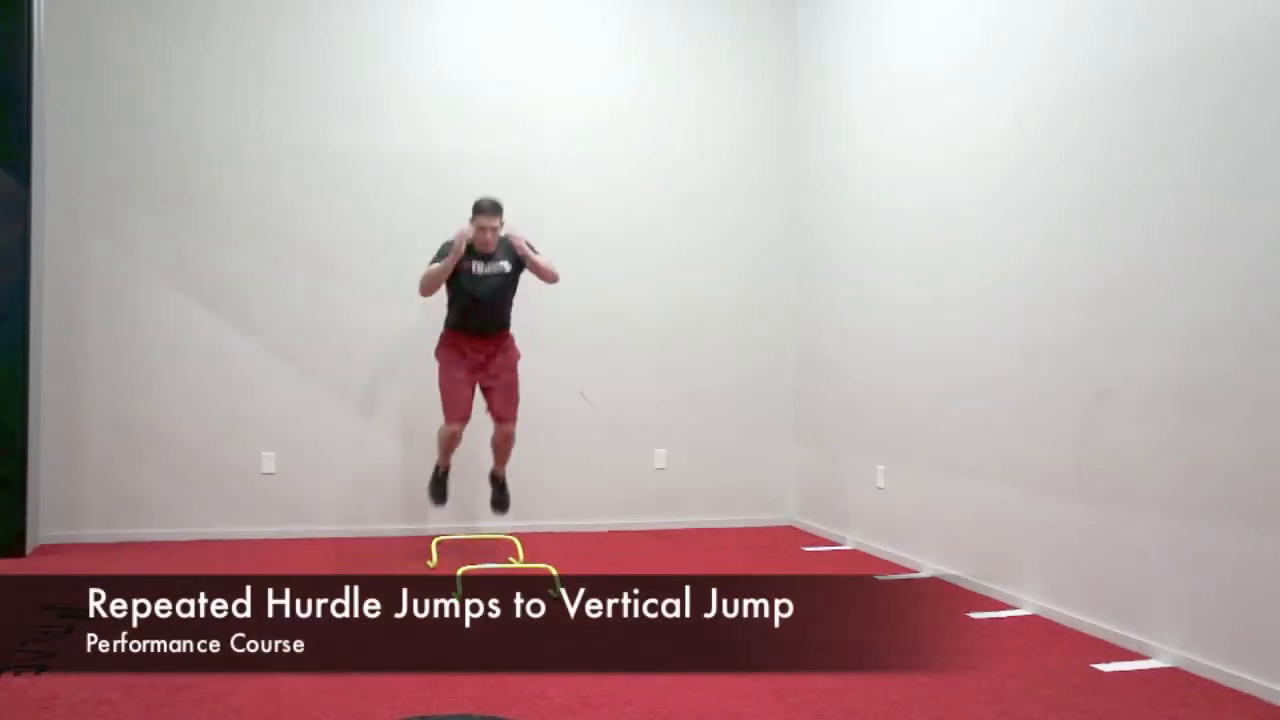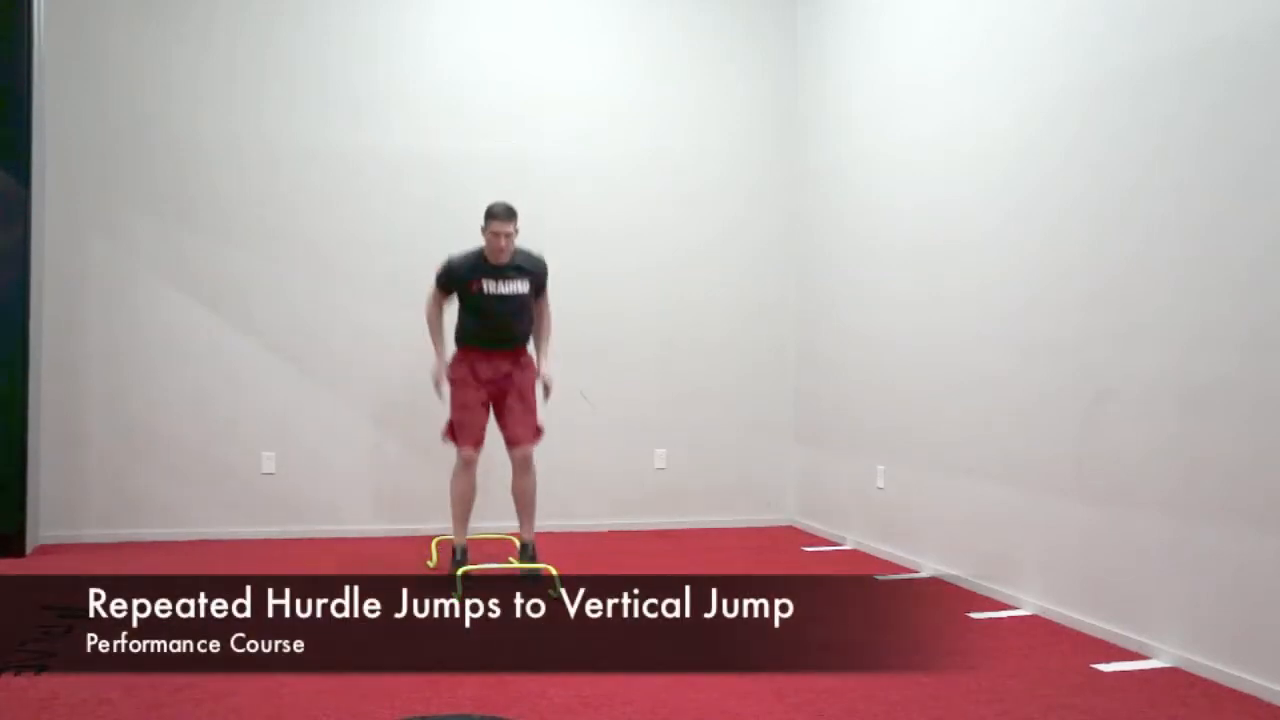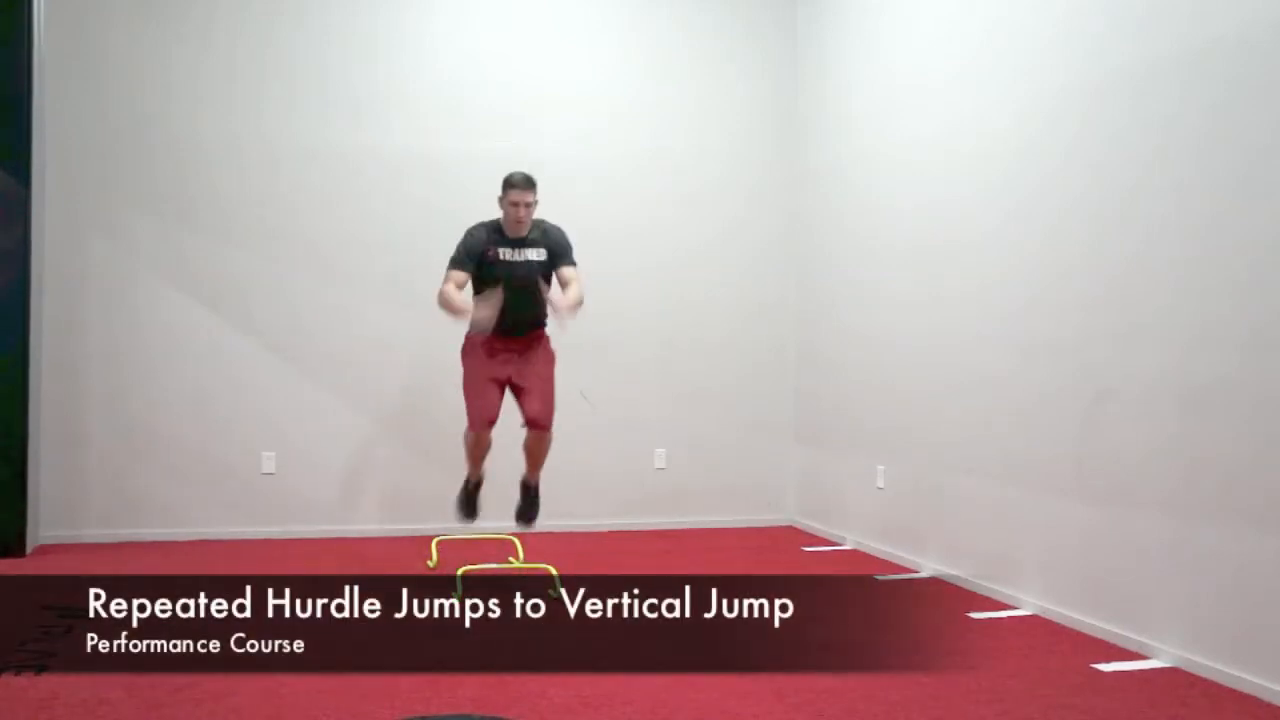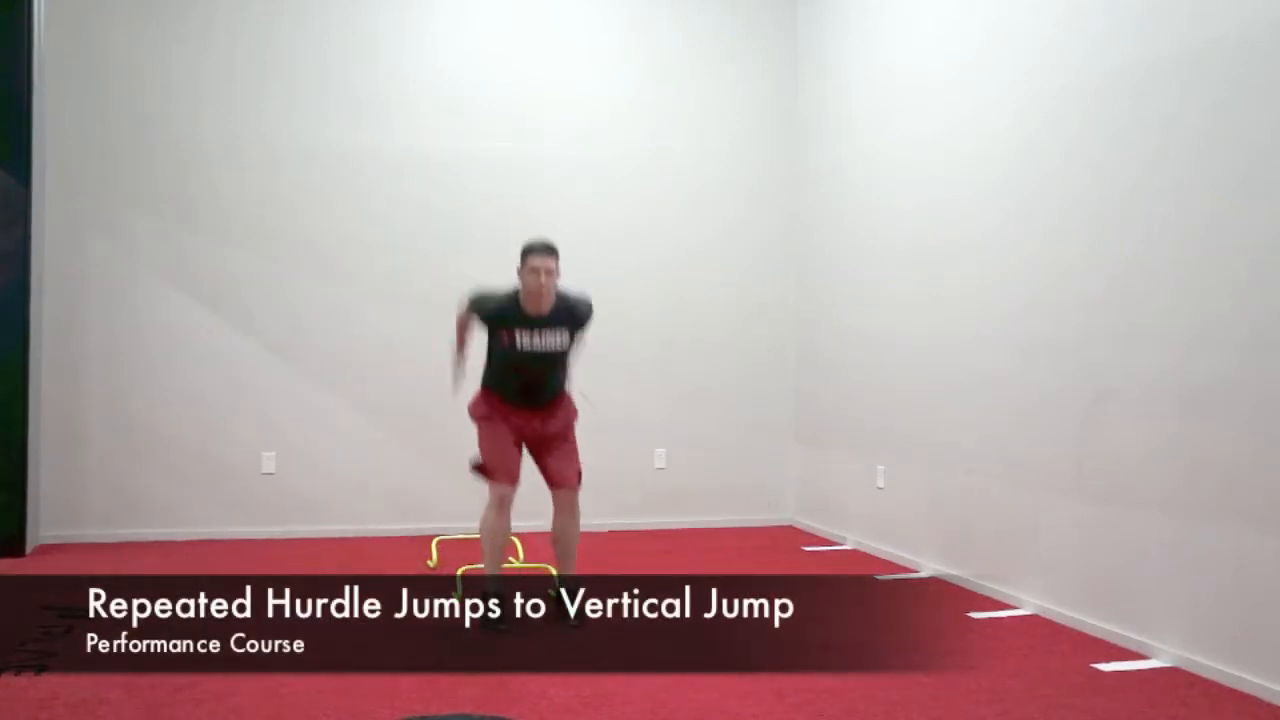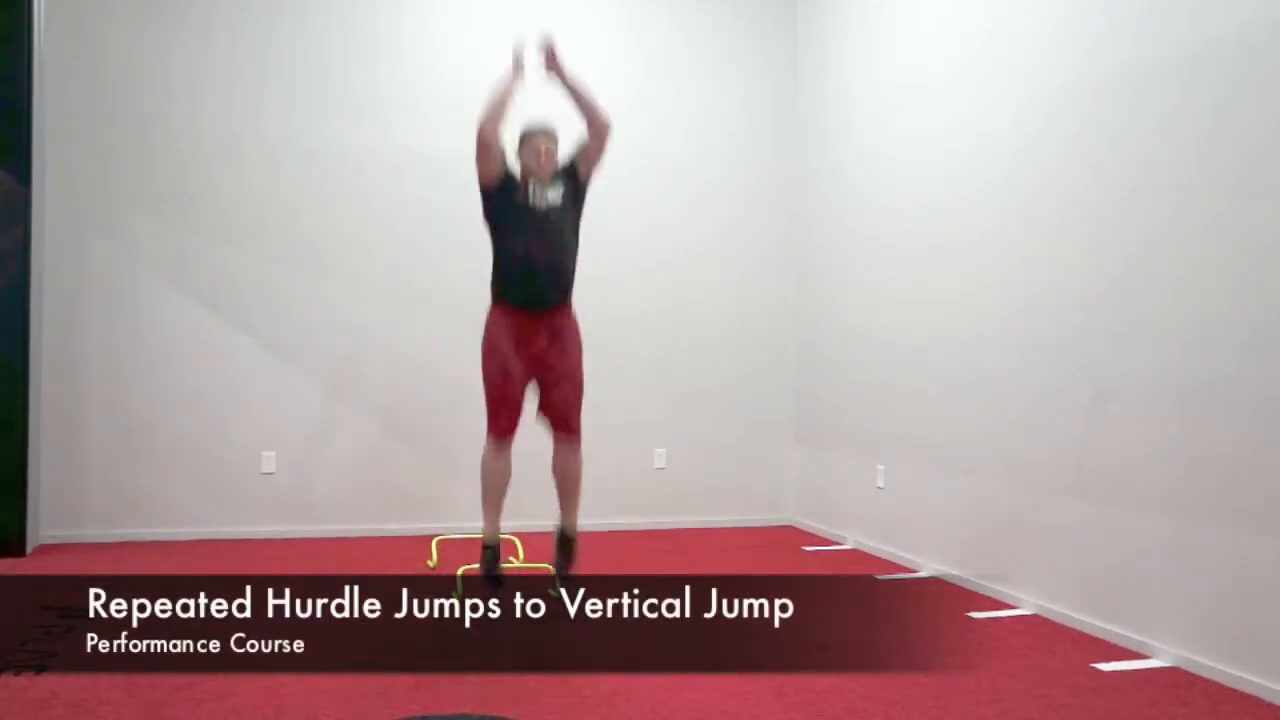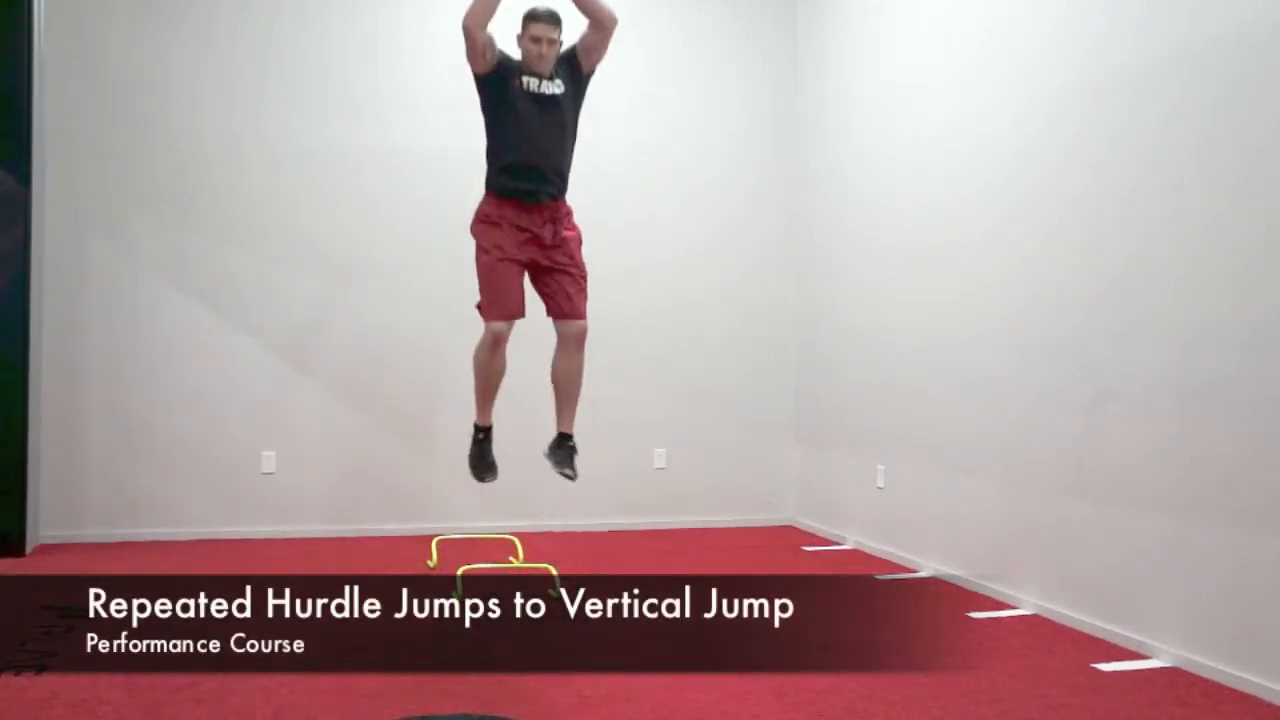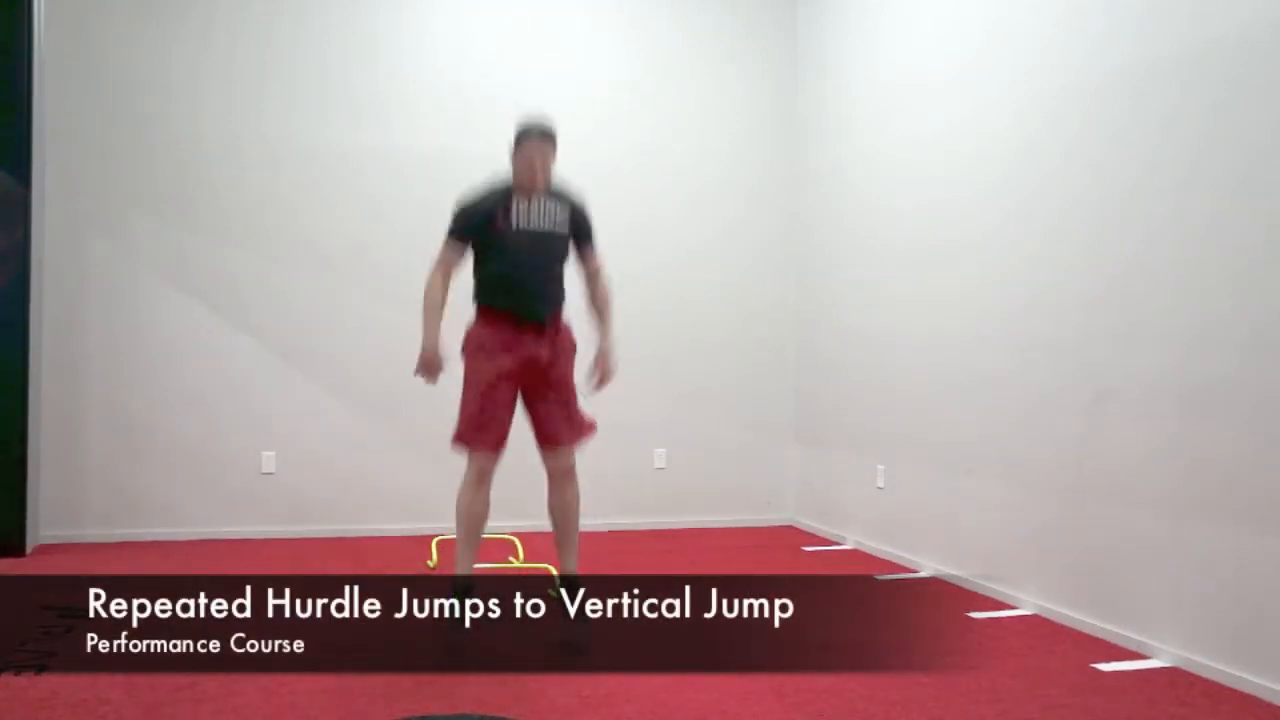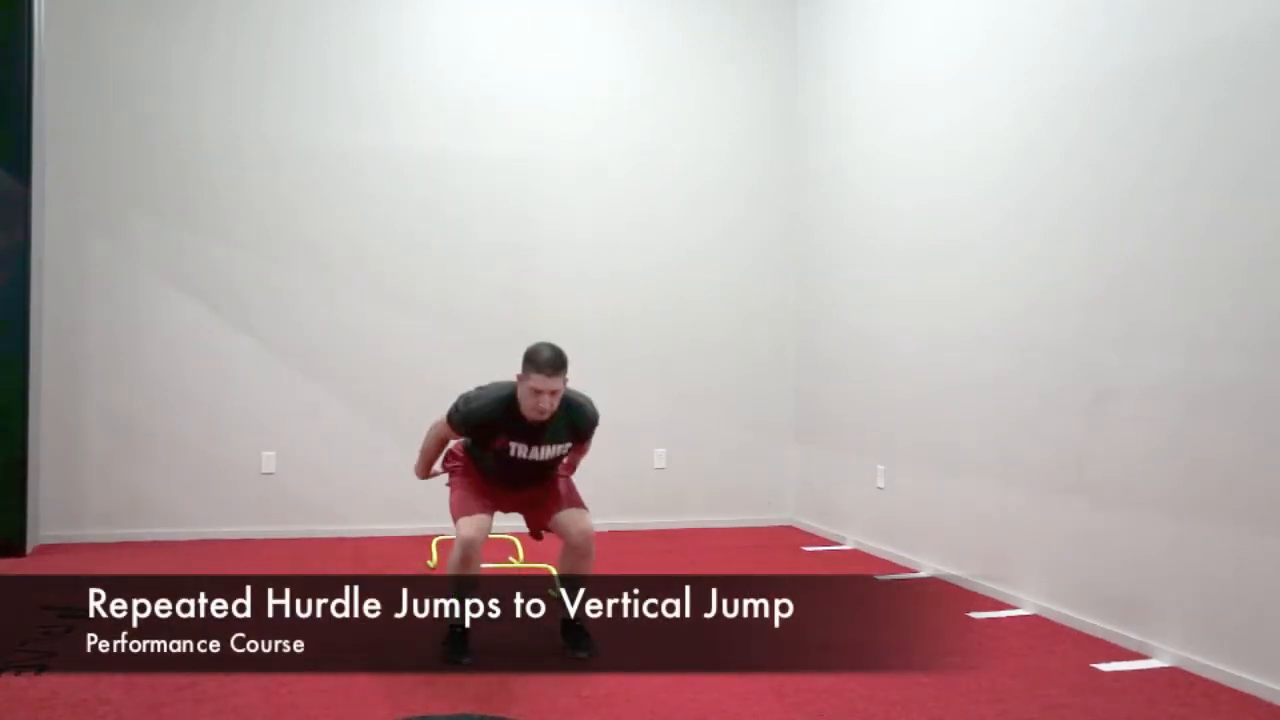
dt=0.3s
person 1, frame 1
left shoulder: (516, 250)
right shoulder: (453, 249)
left elbow: (551, 276)
right elbow: (426, 288)
left wrist: (526, 252)
right wrist: (455, 254)
left hip: (500, 347)
right hip: (458, 348)
left knee: (506, 426)
right knee: (454, 426)
left ankle: (498, 475)
right ankle: (441, 468)
person 1, frame 2
left shoulder: (534, 266)
right shoulder: (461, 267)
left elbow: (541, 309)
right elbow: (436, 303)
left wrist: (543, 361)
right wrist: (439, 357)
left hip: (516, 366)
right hip: (470, 367)
left knee: (523, 456)
right knee: (466, 457)
left ankle: (527, 545)
right ankle: (460, 550)
person 1, frame 3
left shoulder: (553, 237)
right shoulder: (478, 238)
left elbow: (576, 290)
right elbow: (447, 293)
left wrist: (562, 301)
right wrist: (473, 312)
left hip: (534, 346)
right hip: (485, 348)
left knee: (540, 425)
right knee: (480, 427)
left ankle: (531, 482)
right ankle: (473, 479)
person 1, frame 4
left shoulder: (576, 310)
right shoulder: (496, 307)
right elbow: (468, 310)
right wrist: (461, 352)
left hip: (552, 411)
right hip: (500, 410)
left knee: (567, 493)
right knee: (501, 492)
left ankle: (567, 590)
right ankle: (491, 591)
person 1, frame 5
left shoulder: (570, 183)
right shoulder: (502, 188)
left elbow: (601, 128)
right elbow: (485, 135)
left wrist: (561, 73)
right wrist: (515, 74)
left hip: (559, 328)
right hip: (508, 328)
left knee: (567, 437)
right knee: (500, 439)
left ankle: (567, 533)
right ankle: (490, 543)
person 1, frame 6
left shoulder: (571, 73)
right shoulder: (499, 73)
left hip: (556, 220)
right hip: (502, 220)
left knee: (574, 331)
right knee: (497, 331)
left ankle: (564, 439)
right ankle: (482, 433)
person 1, frame 7
left shoulder: (570, 208)
right shoulder: (482, 208)
left elbow: (594, 274)
right elbow: (443, 270)
left wrist: (606, 338)
right wrist: (431, 338)
left hip: (550, 343)
right hip: (494, 342)
left knee: (562, 465)
right knee: (481, 463)
left ankle: (570, 581)
right ankle: (461, 581)
person 1, frame 8
left shoulder: (580, 412)
right shoulder: (484, 406)
right elbow: (441, 432)
left wrist: (565, 470)
right wrist: (423, 468)
left hip: (542, 480)
right hip: (479, 476)
left knee: (582, 534)
right knee: (470, 537)
left ankle: (571, 623)
right ankle: (458, 629)
